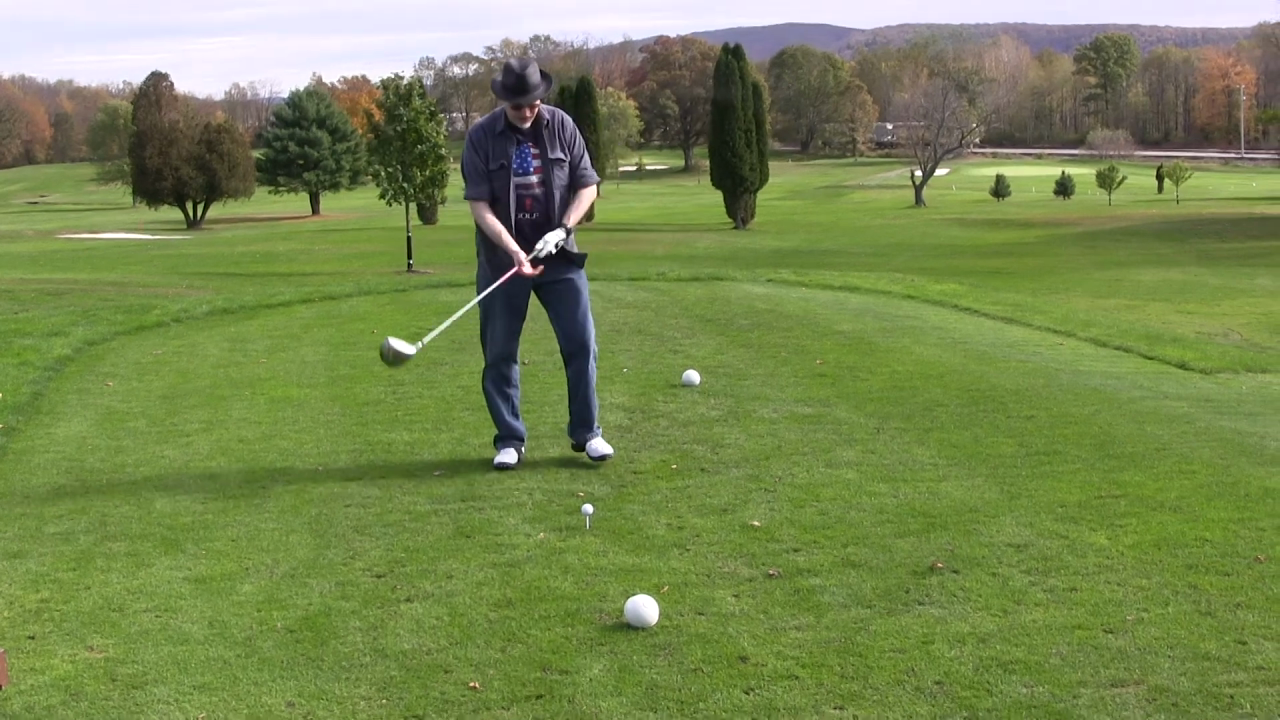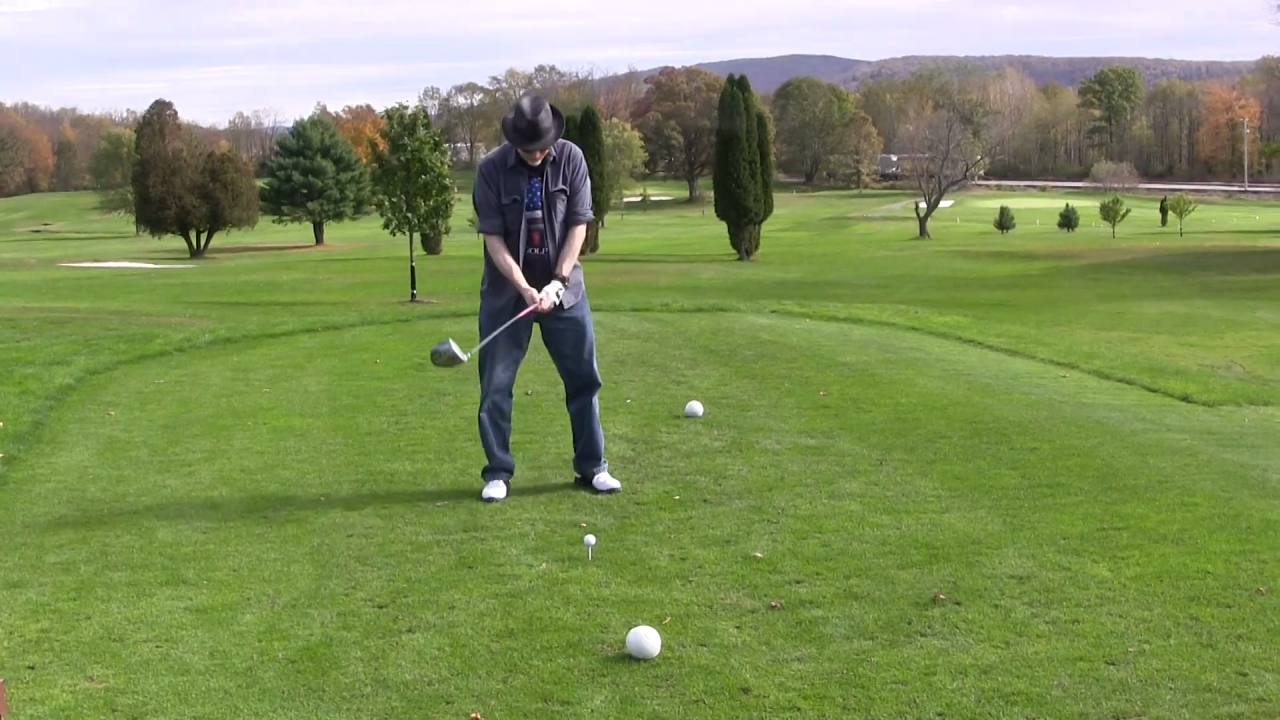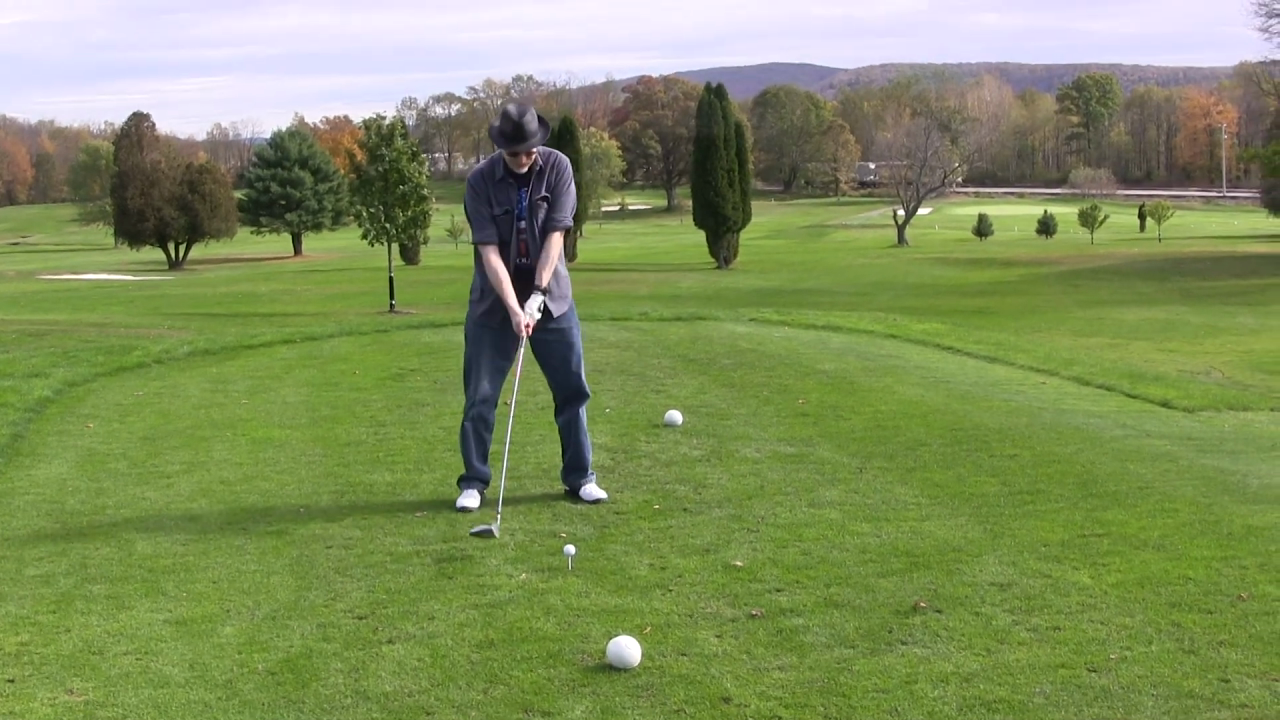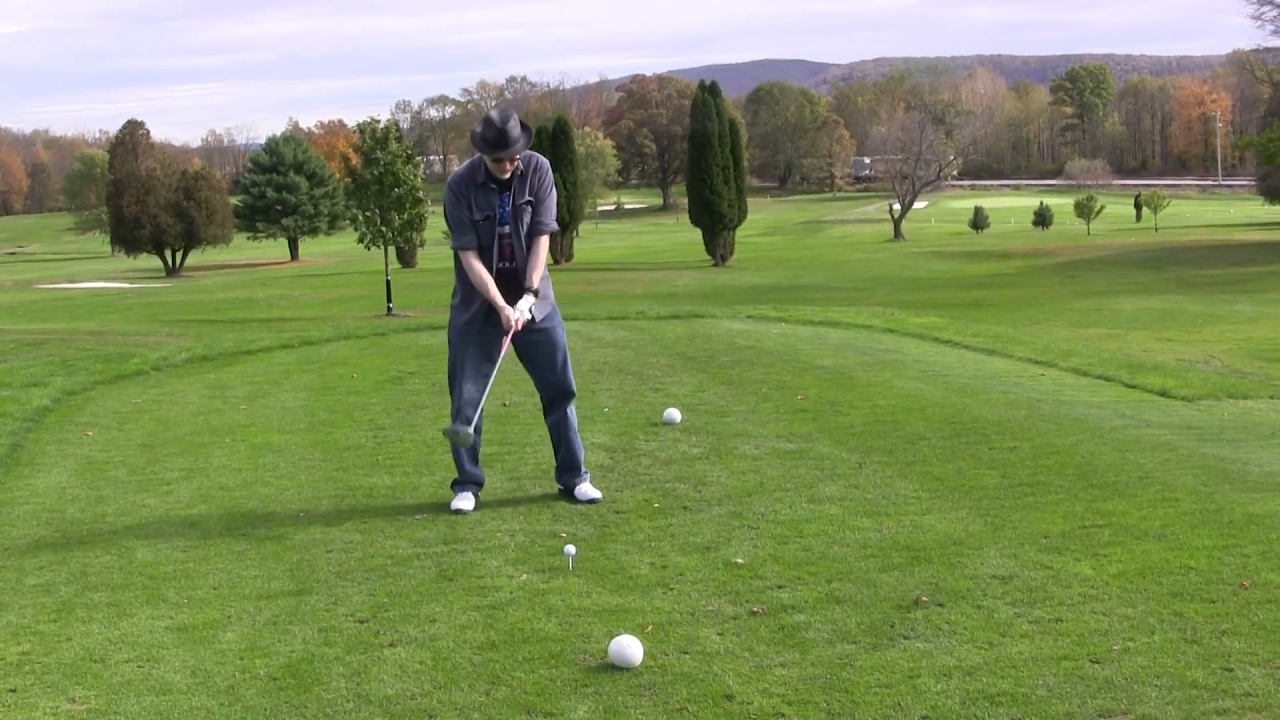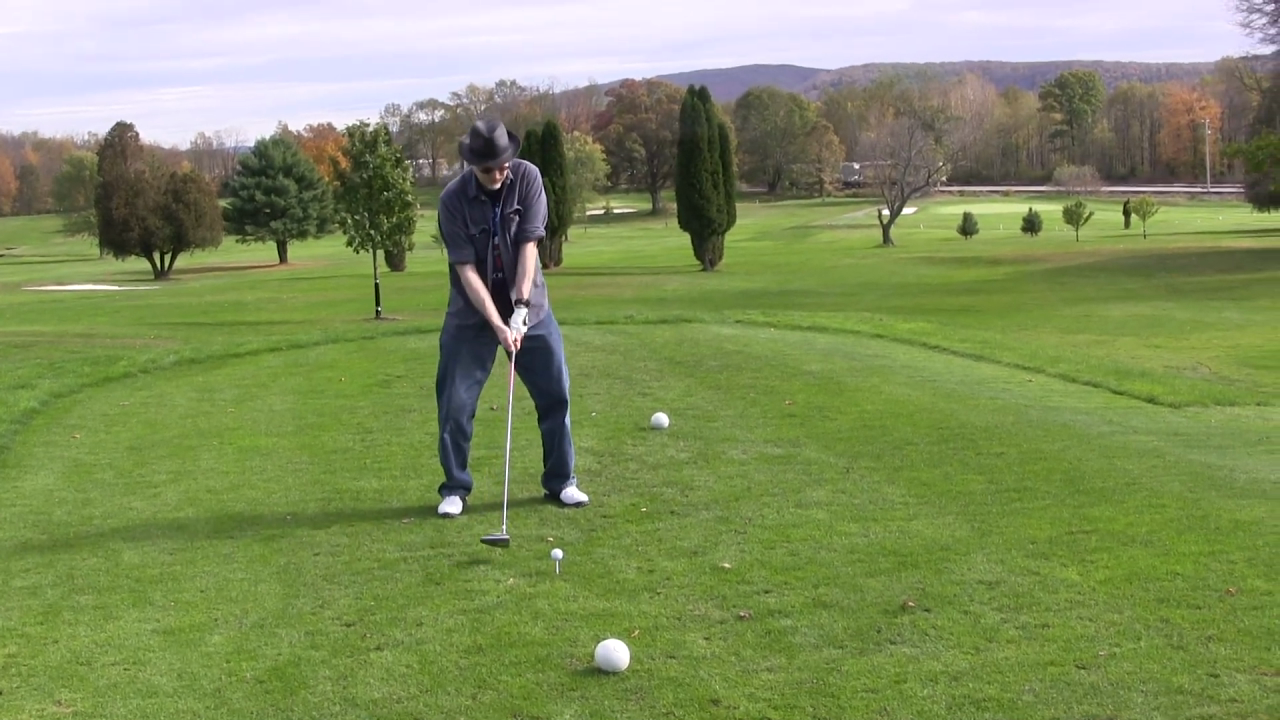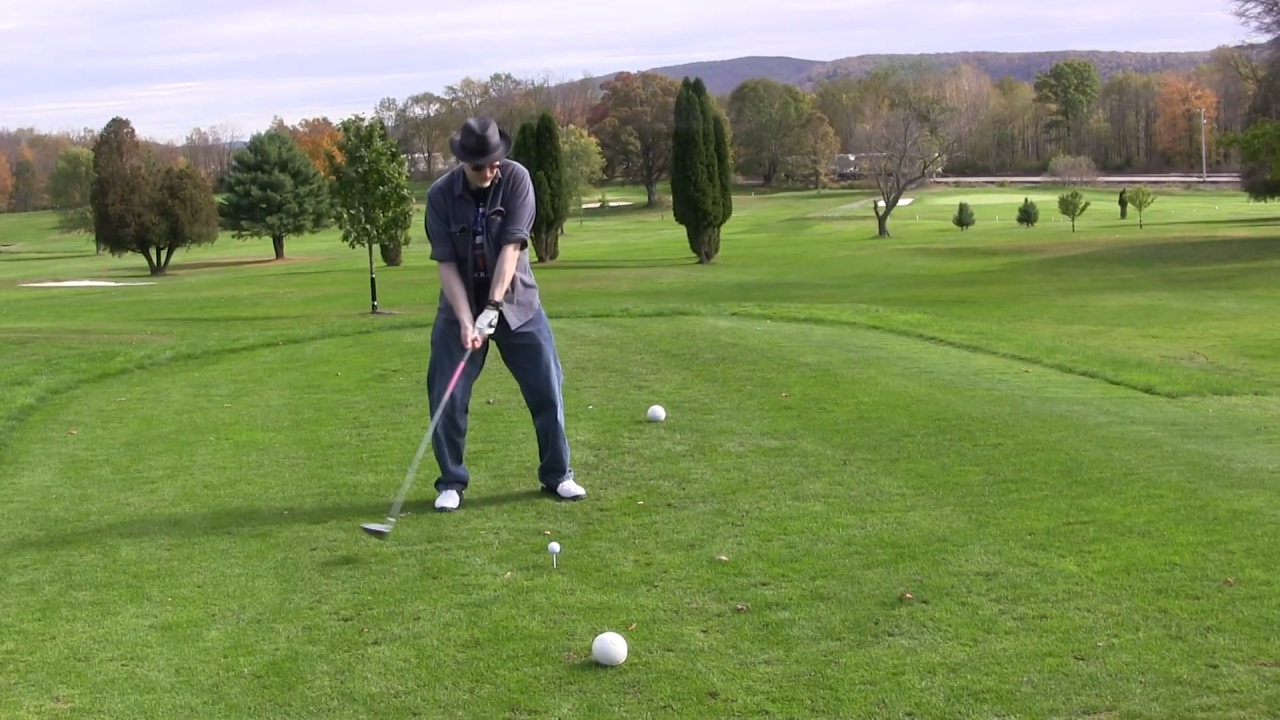
dt=0.7s
person 1, frame 1
left shoulder: (561, 125)
right shoulder: (480, 136)
left elbow: (587, 185)
right elbow: (479, 203)
left wrist: (562, 230)
right wrist: (513, 251)
left hip: (559, 254)
right hip: (504, 260)
left knee: (580, 342)
right knee: (499, 353)
left ankle: (586, 432)
right ankle: (510, 439)
person 1, frame 2
left shoulder: (571, 158)
right shoulder: (491, 168)
left elbow: (579, 224)
right elbow: (492, 236)
left wrist: (558, 281)
right wrist: (523, 289)
left hip: (564, 287)
right hip: (508, 292)
left knee: (584, 377)
right knee: (496, 384)
left ankle: (591, 466)
right ankle: (498, 471)
person 1, frame 3
left shoulder: (558, 167)
right shoulder: (480, 179)
left elbow: (556, 236)
right elbow: (489, 251)
left wrist: (537, 296)
right wrist: (513, 308)
left hip: (550, 296)
right hip: (494, 300)
left knee: (571, 388)
right knee: (480, 393)
left ankle: (579, 476)
right ankle: (474, 481)
person 1, frame 4
left shoulder: (538, 169)
right shoulder: (460, 184)
left elbow: (541, 238)
right elbow: (468, 255)
left wrist: (528, 296)
right wrist: (501, 306)
left hip: (533, 299)
right hip: (477, 304)
left knee: (559, 388)
right knee: (467, 396)
left ankle: (573, 476)
right ankle: (467, 483)
person 1, frame 5
left shoulder: (528, 177)
right shoulder: (453, 199)
left elbow: (529, 245)
right elbow: (466, 269)
left wrist: (520, 308)
right wrist: (496, 324)
left hip: (528, 306)
right hip: (472, 313)
left knee: (555, 393)
right knee: (455, 402)
left ankle: (560, 480)
right ankle: (455, 487)
person 1, frame 6
left shoulder: (517, 179)
right shoulder: (441, 195)
left elbow: (510, 250)
right elbow: (447, 264)
left wrist: (493, 306)
right wrist: (465, 320)
left hip: (517, 304)
right hip: (463, 306)
left knee: (547, 392)
right knee: (447, 397)
left ankle: (557, 474)
right ankle: (452, 481)
